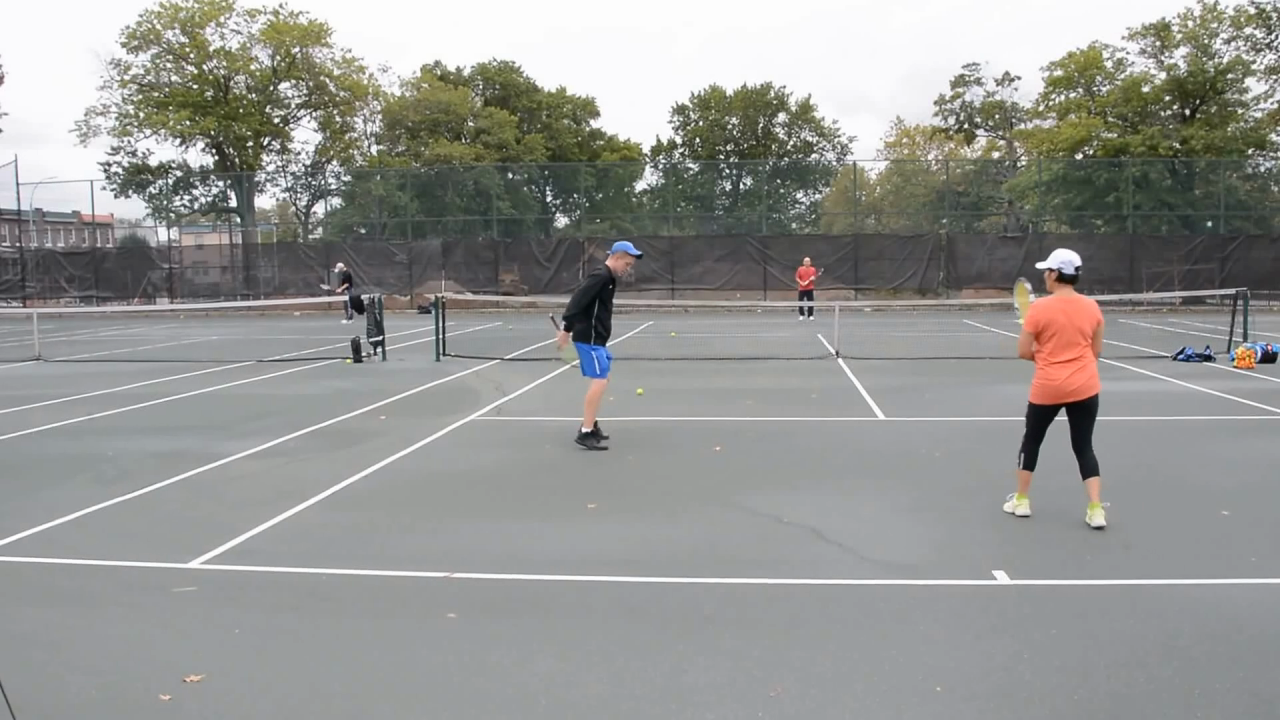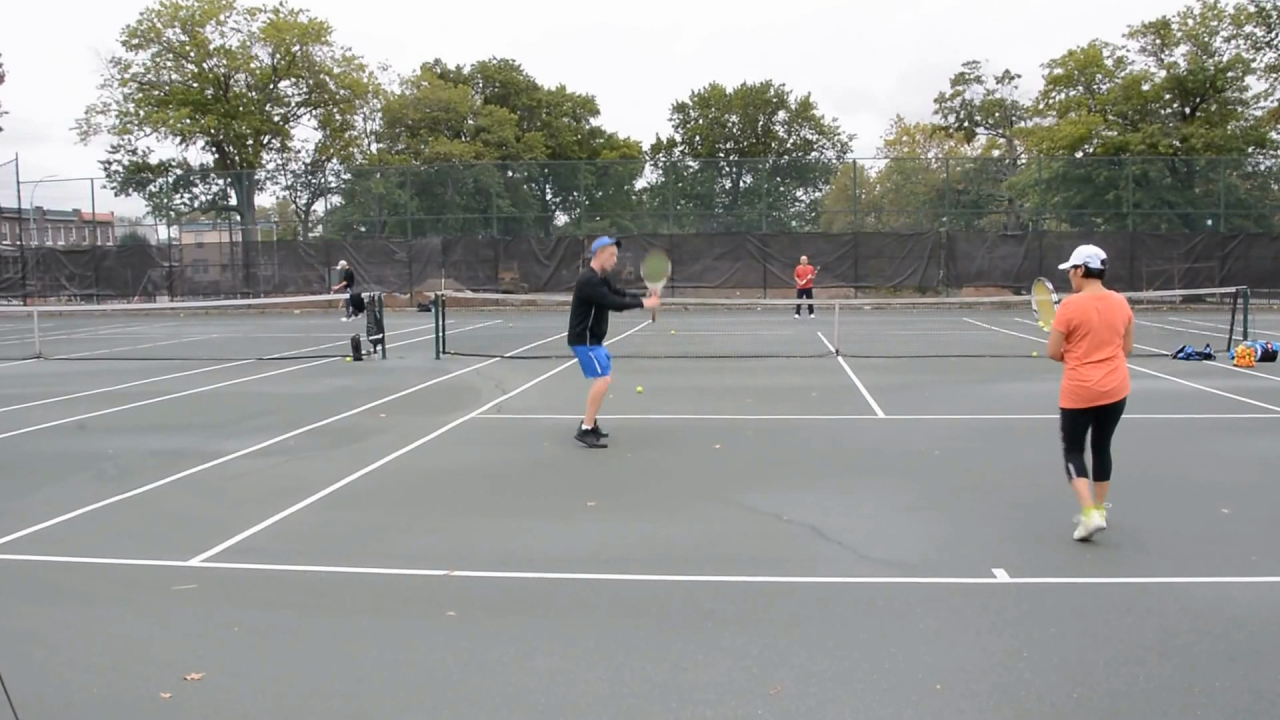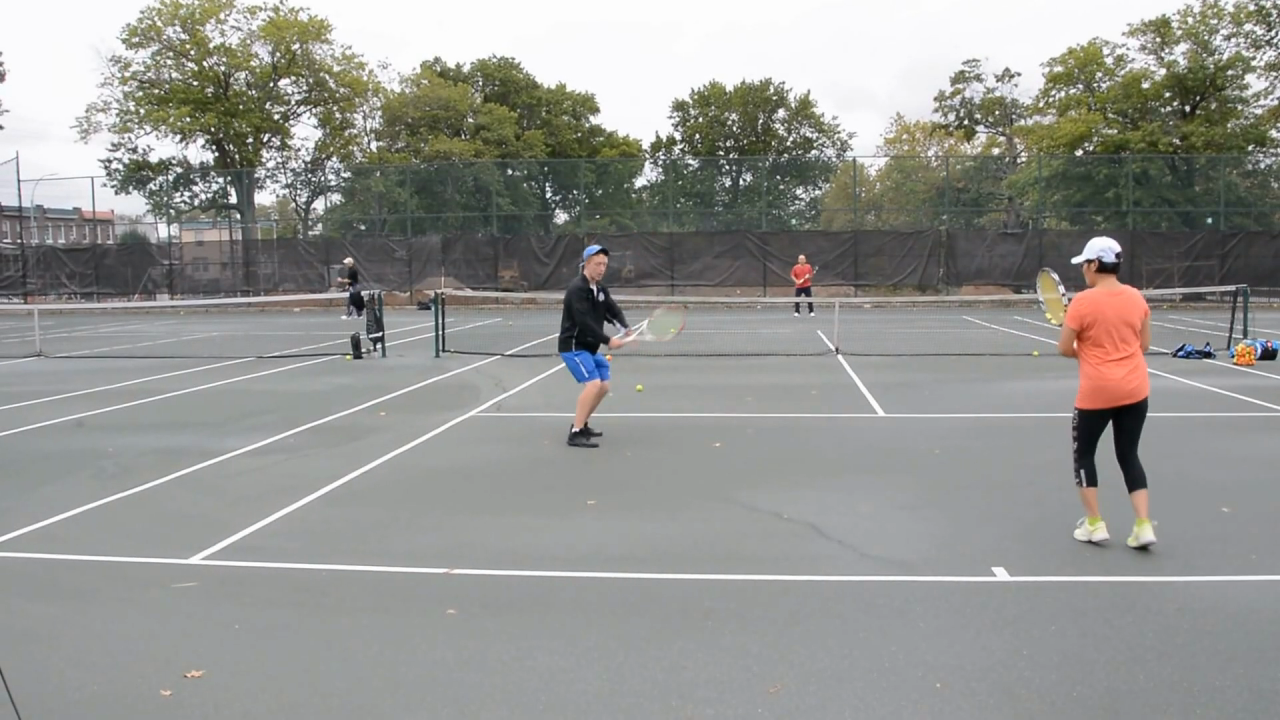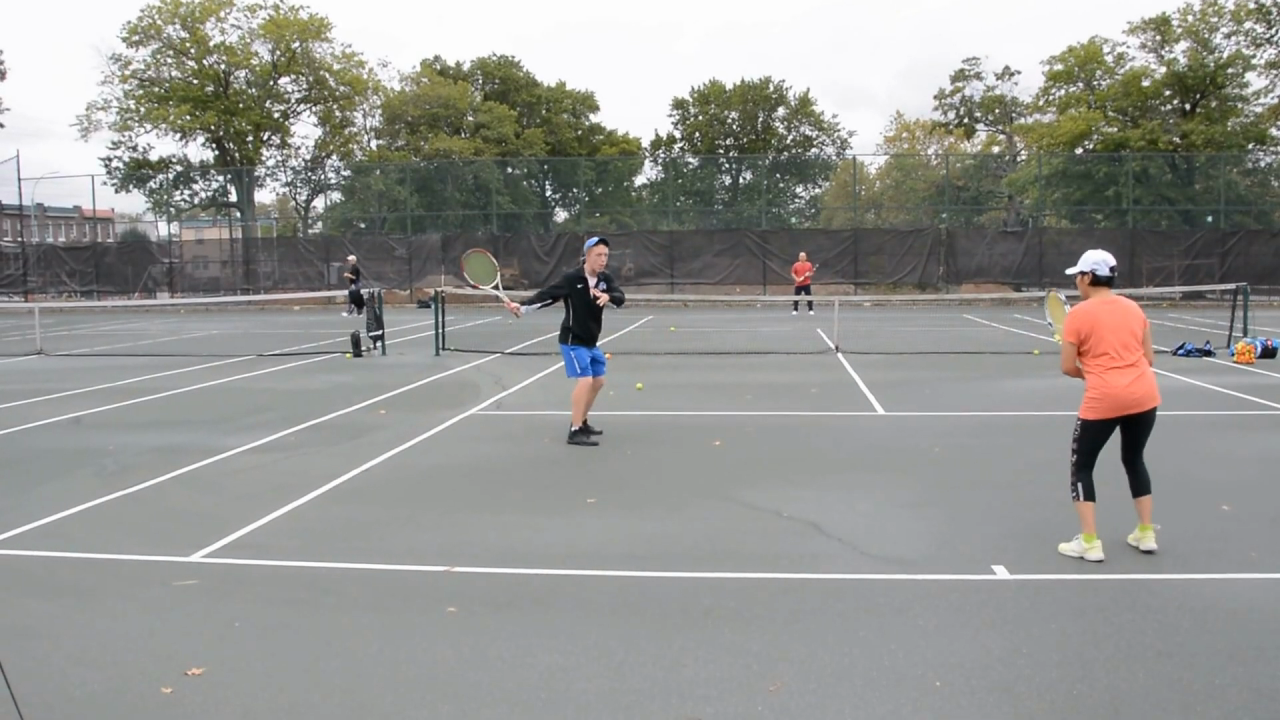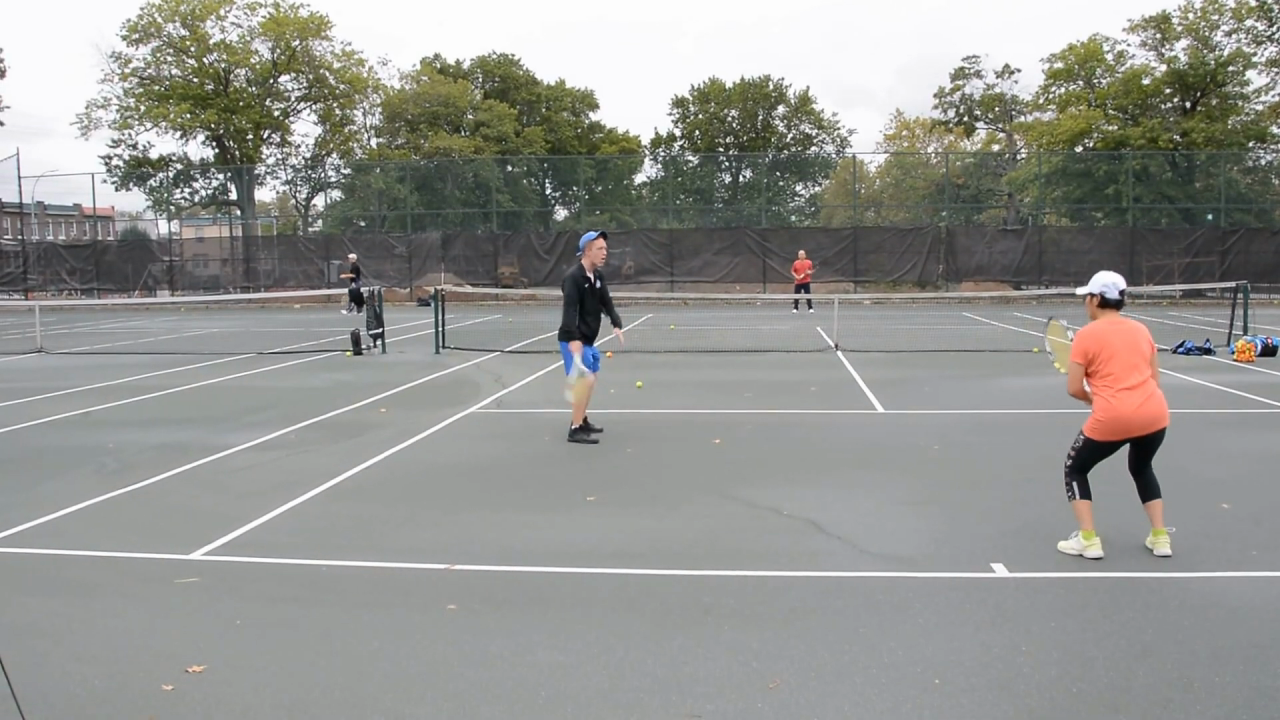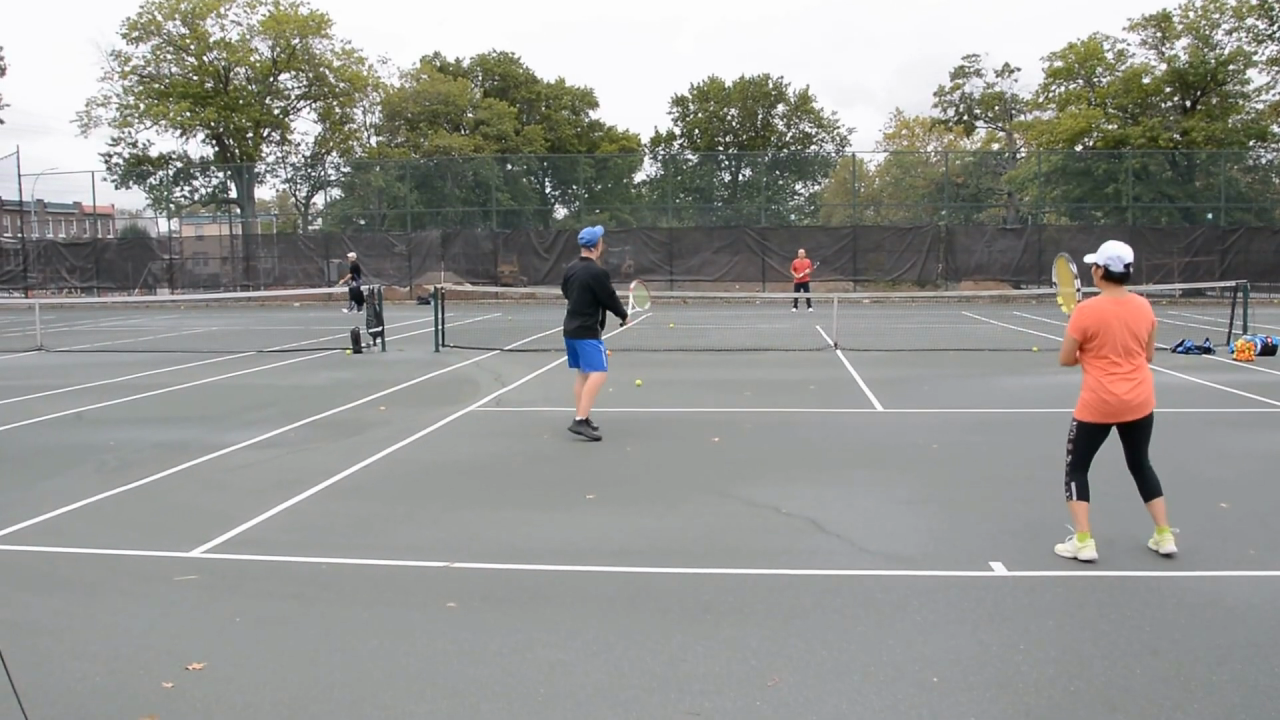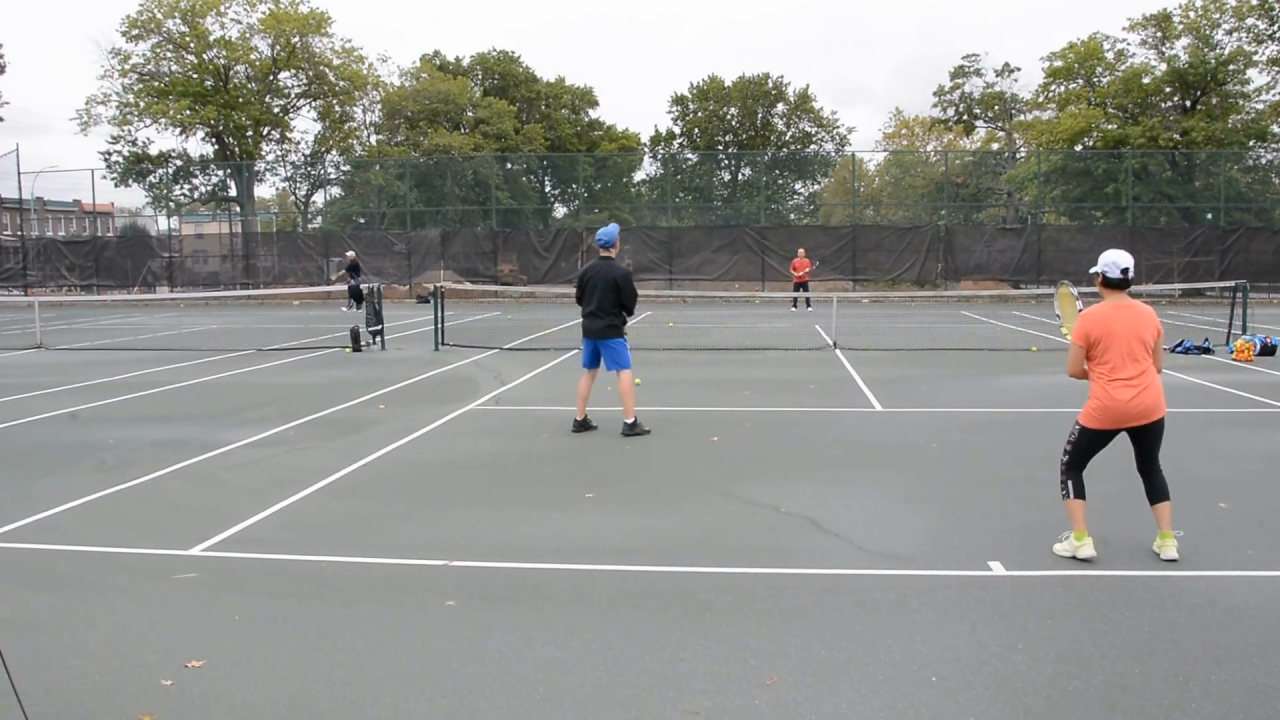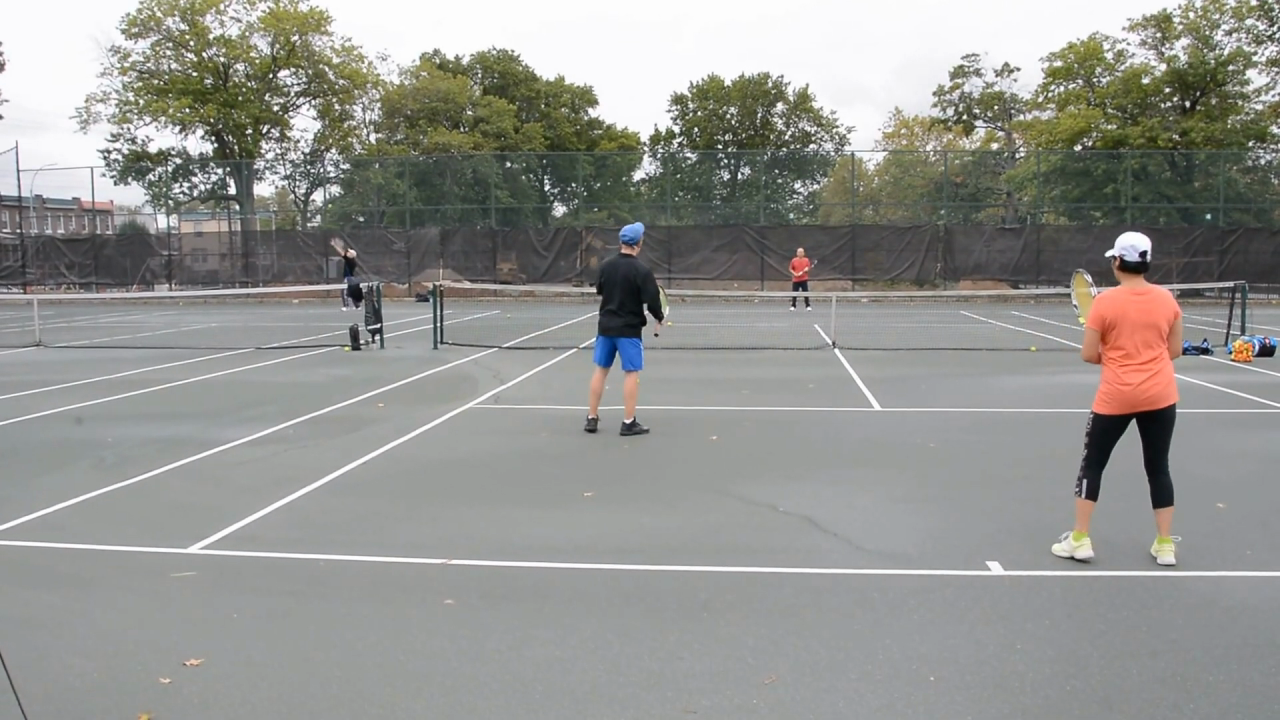
dt=0.5s
person 1, frame 1
left shoulder: (1039, 308)
right shoulder: (1092, 307)
left elbow: (1024, 351)
right elbow: (1097, 350)
left hip: (1047, 389)
right hip: (1085, 388)
left knee: (1031, 441)
right knee: (1084, 447)
left ankle: (1021, 500)
right ankle: (1096, 510)
person 1, frame 2
left shoulder: (1070, 305)
right shoulder: (1121, 303)
left elbow: (1053, 352)
right elbow: (1127, 349)
left hip: (1079, 392)
right hip: (1115, 389)
left knee: (1073, 452)
right knee: (1101, 447)
left ankle: (1090, 513)
right ankle: (1099, 510)
person 1, frame 3
left shoulder: (1082, 301)
right shoulder: (1136, 298)
left elbow: (1064, 348)
right elbow: (1144, 345)
left hip: (1097, 392)
right hip: (1135, 390)
left knee: (1083, 454)
right knee: (1128, 455)
left ankle: (1095, 526)
right ankle: (1143, 527)
person 1, frame 4
left shoulder: (1078, 314)
right shoulder: (1133, 308)
left elbow: (1067, 367)
right elbow: (1148, 358)
left hip: (1103, 402)
right hip: (1144, 397)
left knee: (1081, 466)
right knee: (1134, 461)
left ankle: (1089, 542)
right ankle: (1146, 533)
person 1, frame 5
left shoulder: (1087, 336)
right shoulder: (1141, 331)
left elbow: (1074, 389)
right elbow: (1154, 380)
left hip: (1110, 421)
right hip: (1154, 417)
left knee: (1075, 469)
right knee: (1141, 469)
left ankle: (1088, 541)
right ankle: (1160, 538)
person 1, frame 6
left shoulder: (1086, 311)
right shoulder: (1144, 308)
left elbow: (1066, 359)
right elbow: (1148, 356)
left hip: (1097, 406)
right hip: (1140, 402)
left knee: (1076, 467)
right knee: (1140, 465)
left ankle: (1083, 542)
right ankle: (1165, 536)
person 1, frame 7
left shoulder: (1089, 318)
right shoulder: (1149, 315)
left elbow: (1074, 370)
right elbow: (1157, 366)
left hip: (1104, 411)
right hip: (1149, 408)
left knee: (1070, 467)
right knee: (1151, 469)
left ankle: (1081, 540)
right ankle: (1167, 540)
person 1, frame 8
left shoulder: (1104, 301)
right shoulder: (1167, 299)
left elbow: (1088, 354)
right elbow: (1174, 351)
left hip: (1116, 398)
right hip: (1160, 396)
left knee: (1092, 464)
right knee: (1158, 468)
left ankle: (1079, 540)
right ankle: (1165, 545)
person 2, frame 1
left shoulder: (607, 276)
right shoulder: (600, 275)
left elbow: (593, 307)
right elbow: (578, 299)
left wrist: (569, 329)
right wrist: (566, 327)
left hip: (595, 339)
right hip: (588, 339)
left knee: (602, 380)
right knee: (599, 382)
left ankle: (590, 425)
right ankle: (585, 433)
person 2, frame 2
left shoulder: (602, 278)
right shoulder: (588, 280)
left elbow: (620, 295)
right elbow: (613, 303)
left wrist: (645, 297)
right wrist: (643, 303)
left hip: (593, 340)
right hip: (584, 340)
left knee: (602, 380)
right knee: (602, 380)
left ankle: (589, 423)
right ankle: (586, 429)
person 2, frame 3
left shoulder: (601, 289)
right shoulder: (577, 289)
left elbow: (614, 311)
right elbow: (585, 322)
left wrist: (626, 328)
right wrist: (608, 340)
left hip: (591, 348)
right hip: (575, 347)
left knee: (603, 386)
right knee: (593, 384)
left ankle: (580, 424)
right ankle: (576, 433)
person 2, frame 4
left shoulder: (606, 278)
right shoulder: (571, 278)
left elbow: (620, 297)
right elbow: (546, 295)
left wrist: (608, 296)
right wrist: (521, 306)
left hip: (591, 342)
right hip: (573, 341)
left knee: (598, 381)
right knee: (585, 381)
left ankle: (581, 422)
right ankle: (575, 431)
person 2, frame 5
left shoulder: (597, 276)
right shoulder: (573, 277)
left elbow: (606, 303)
right elbow: (569, 309)
left wrist: (617, 324)
right wrist: (573, 339)
left hip: (587, 339)
right hip: (575, 339)
left knee: (591, 378)
right knee: (586, 379)
left ankle: (580, 420)
right ankle: (576, 430)
person 2, frame 6
left shoulder: (572, 269)
right shoulder: (597, 272)
left elbow: (566, 292)
right elbow: (610, 298)
right wrist: (623, 315)
left hip: (571, 329)
right hip: (588, 331)
left knee: (583, 373)
right knee: (598, 374)
left ankle: (582, 418)
right ankle: (580, 420)
person 2, frame 7
left shoulder: (587, 271)
right shoulder: (621, 272)
left elbow: (579, 299)
right elbow: (630, 302)
right wrist: (624, 316)
left hip: (589, 329)
right hip: (611, 331)
left knee: (588, 373)
right knee: (624, 373)
left ankle: (580, 419)
right ankle: (630, 422)
person 2, frame 8
left shoulder: (606, 266)
right shoulder: (642, 271)
right elbow: (652, 300)
right wrist: (659, 317)
left hip: (606, 326)
right hip: (629, 329)
left knee: (600, 371)
right knee: (631, 374)
left ankle: (592, 419)
right ankle: (629, 423)
